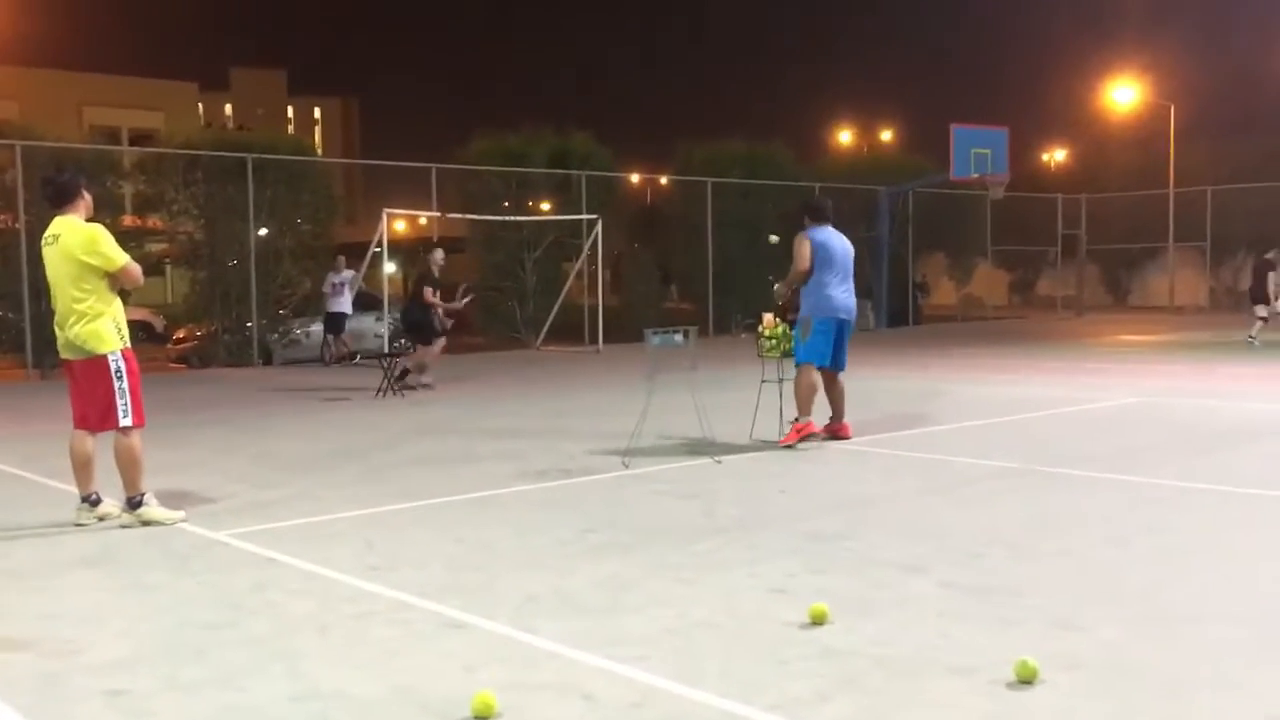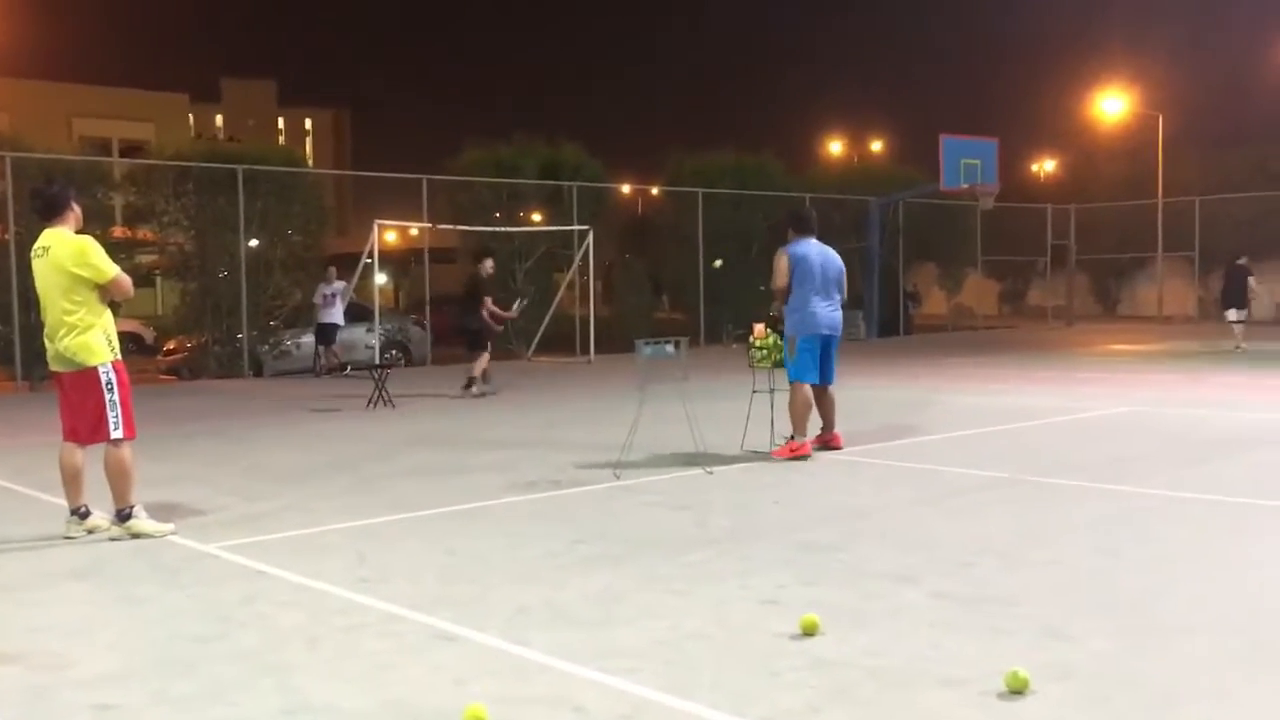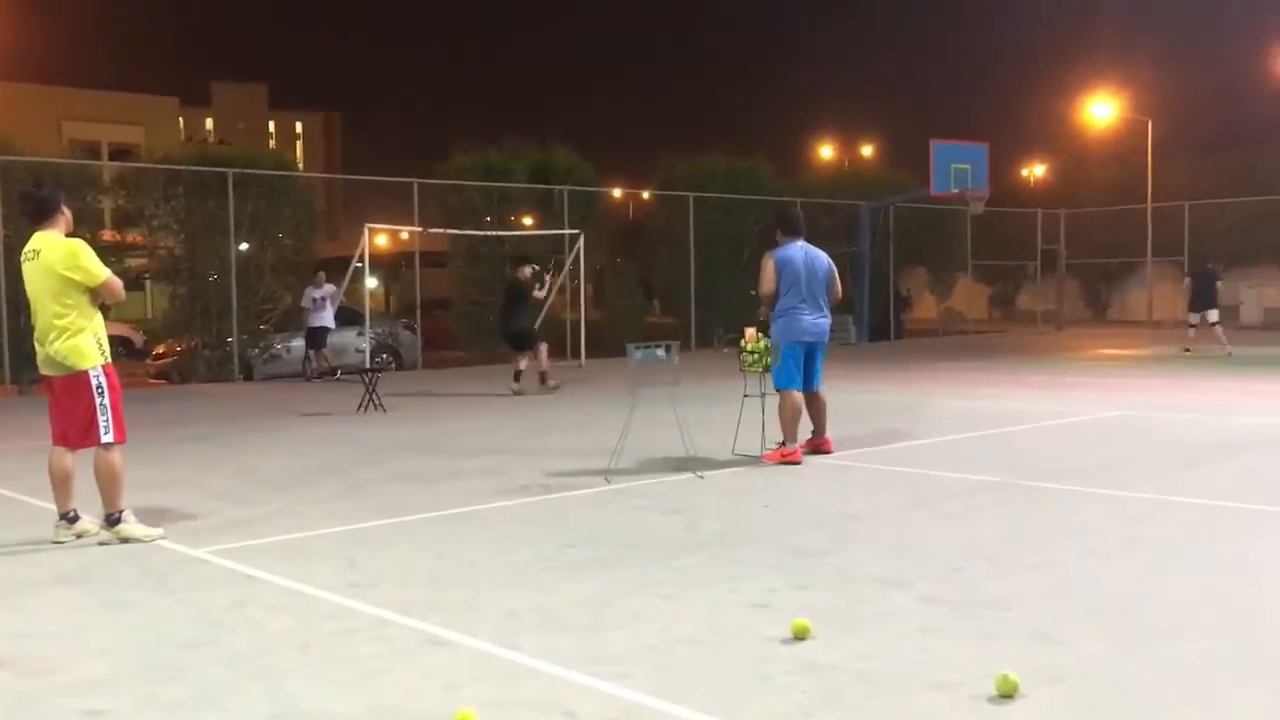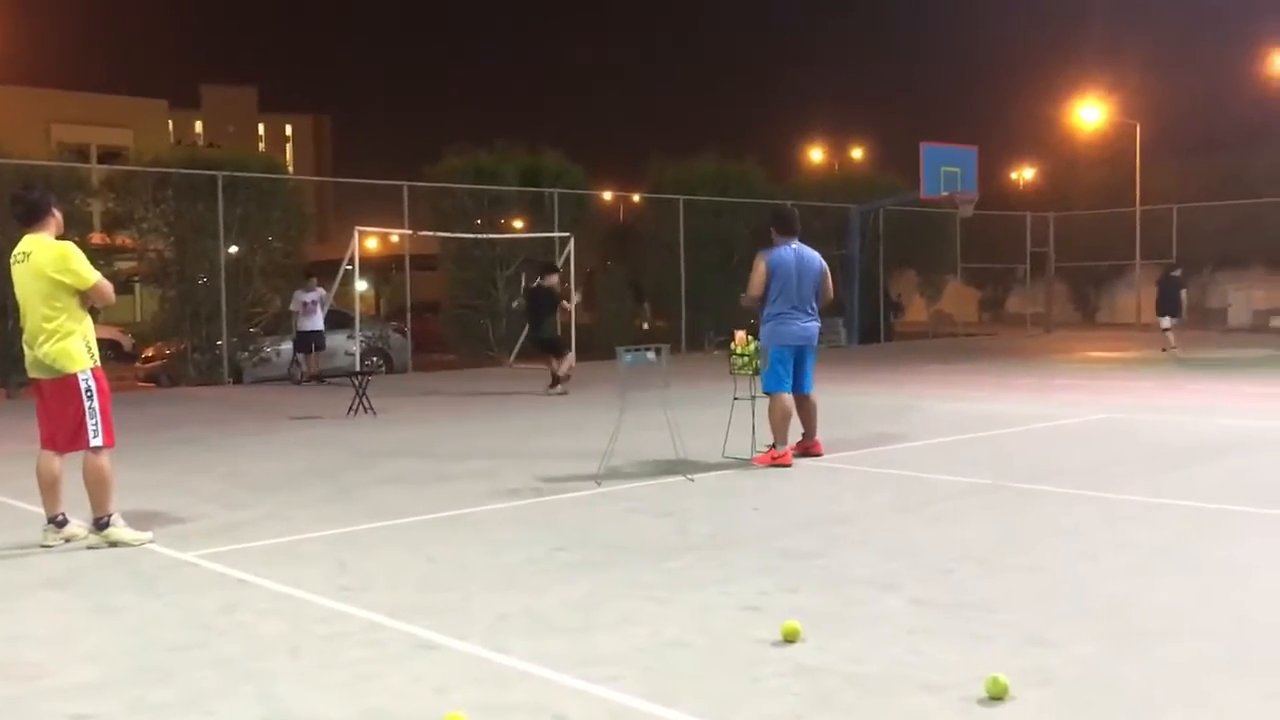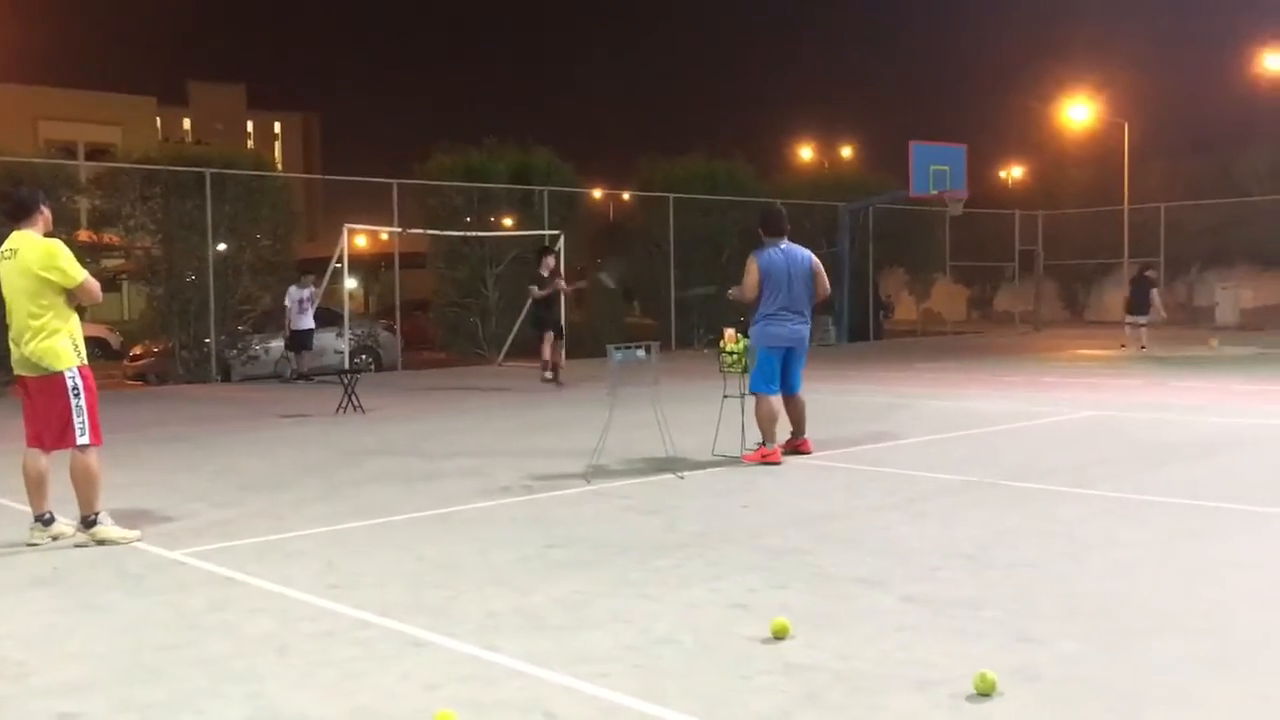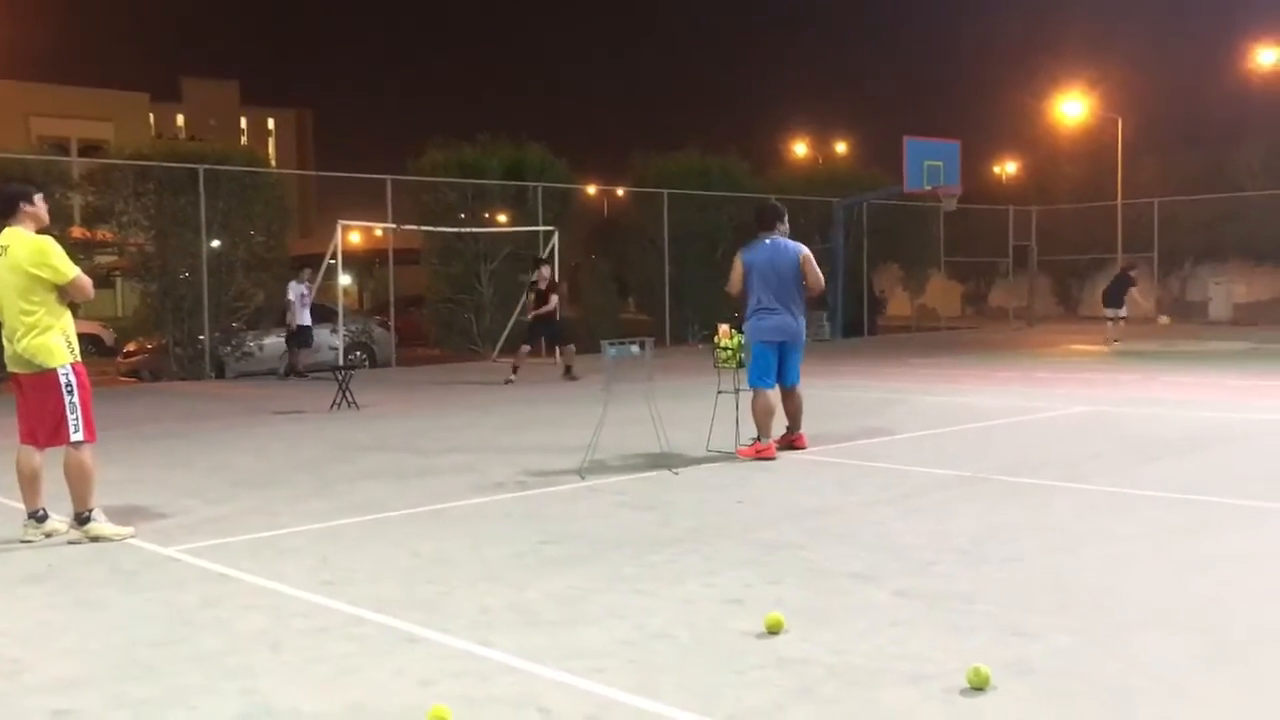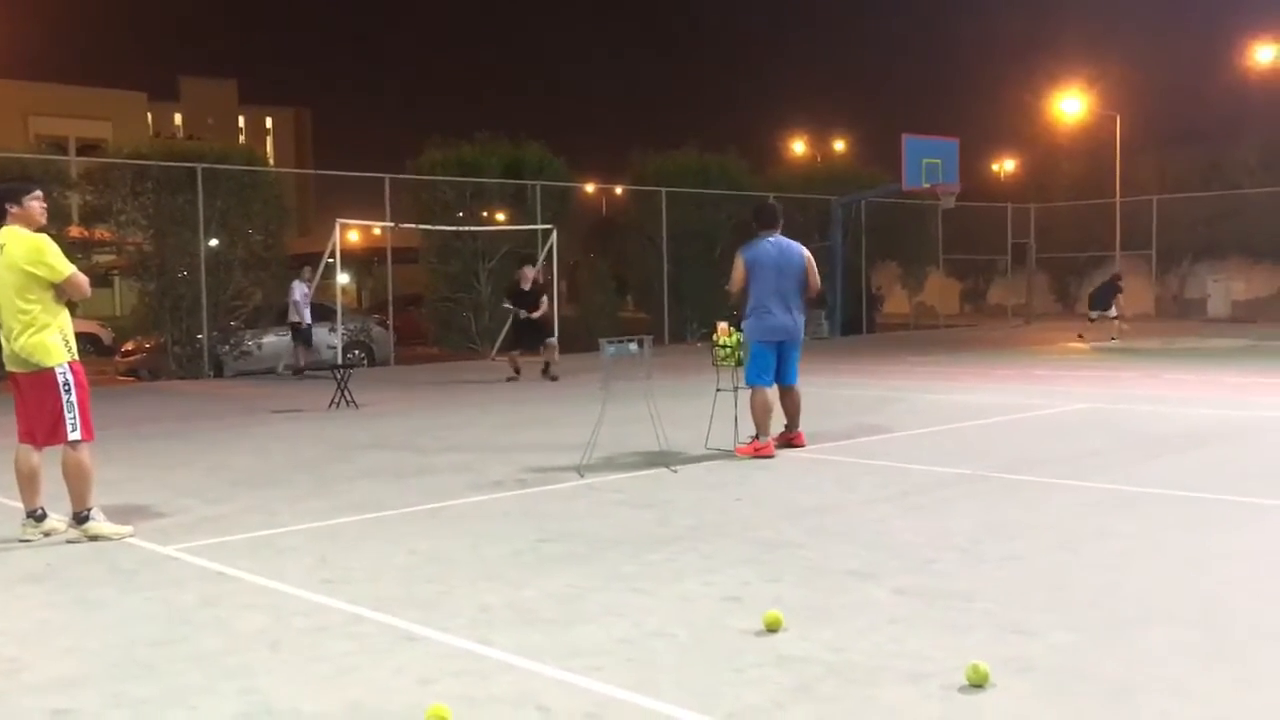
dt=0.3s
person 1, frame 1
left shoulder: (51, 237)
right shoulder: (90, 233)
right elbow: (134, 277)
left wrist: (108, 277)
right wrist: (114, 272)
left hip: (72, 341)
right hip: (103, 341)
left knee: (84, 425)
right knee: (127, 424)
left ankle: (89, 502)
right ankle: (137, 503)
person 1, frame 2
left shoulder: (40, 249)
right shoulder: (80, 245)
right elbow: (124, 289)
left wrist: (98, 289)
right wrist: (105, 283)
left hip: (63, 353)
right hip: (93, 352)
left knee: (73, 438)
right knee: (118, 436)
left ankle: (78, 515)
right ankle: (127, 515)
person 1, frame 3
left shoulder: (30, 252)
right shoulder: (71, 248)
right elbow: (116, 292)
left wrist: (88, 291)
right wrist: (96, 288)
left hip: (52, 357)
right hip: (84, 356)
left knee: (63, 442)
right knee: (108, 440)
left ankle: (67, 520)
right ankle: (116, 520)
person 1, frame 4
left shoulder: (19, 255)
right shoulder: (61, 251)
right elbow: (106, 295)
left wrist: (77, 293)
right wrist: (86, 290)
left hip: (41, 360)
right hip: (73, 359)
left knee: (51, 446)
right knee: (97, 444)
left ankle: (55, 524)
right ankle: (105, 524)
person 1, frame 5
right shoulder: (48, 248)
right elbow: (93, 293)
left wrist: (65, 290)
right wrist: (73, 288)
right hip: (59, 358)
left knee: (38, 444)
right knee: (84, 442)
left ankle: (43, 522)
right ankle: (92, 523)
person 1, frame 6
right shoulder: (39, 245)
right elbow: (85, 291)
left wrist: (58, 288)
right wrist: (66, 286)
right hip: (53, 354)
left knee: (31, 441)
right knee: (78, 439)
left ankle: (36, 519)
right ankle: (86, 519)
person 1, frame 7
right shoulder: (36, 243)
right elbow: (82, 289)
left wrist: (56, 288)
right wrist: (65, 286)
right hip: (50, 353)
left knee: (30, 440)
right knee: (76, 438)
left ankle: (35, 518)
right ankle: (84, 519)
person 2, frame 1
left shoulder: (806, 237)
right shoulder: (845, 242)
left elbow: (802, 268)
left wrist: (785, 286)
left hip: (819, 308)
right hip: (846, 309)
left knee: (808, 365)
right knee: (832, 369)
left ankle: (804, 422)
right ankle: (838, 424)
person 2, frame 2
left shoulder: (787, 252)
right shoulder: (834, 255)
left elbow: (779, 285)
right elbow: (842, 294)
left wrist: (781, 302)
left hip: (804, 324)
right hip: (832, 323)
left knee: (800, 382)
right knee: (821, 383)
left ankle: (799, 442)
right ankle: (829, 434)
person 2, frame 3
left shoulder: (774, 257)
right shoulder: (823, 257)
left elbow: (766, 291)
right elbow: (836, 295)
left wrist: (769, 308)
left hip: (789, 328)
right hip: (819, 328)
left knee: (789, 388)
right knee: (812, 387)
left ankle: (790, 448)
right ankle: (820, 438)
person 2, frame 4
left shoulder: (767, 257)
right shoulder: (816, 258)
left elbow: (754, 294)
right elbow: (827, 296)
left wrist: (748, 302)
left hip: (779, 331)
right hip: (808, 331)
left knee: (779, 391)
right knee: (803, 390)
left ankle: (780, 450)
right ankle: (810, 441)
person 2, frame 5
left shoulder: (757, 259)
right shoulder: (808, 257)
left elbow: (750, 295)
right elbow: (824, 291)
left wrist: (736, 293)
left hip: (768, 332)
right hip: (799, 332)
left knee: (765, 392)
right knee: (791, 390)
left ankle: (769, 448)
right ankle: (799, 439)
person 2, frame 6
left shoulder: (745, 255)
right shoulder: (799, 250)
left elbow: (734, 290)
right elbow: (817, 285)
left hip: (761, 327)
right hip: (793, 326)
left knee: (762, 386)
right knee: (790, 384)
left ankle: (764, 443)
right ankle: (795, 435)
person 2, frame 7
left shoulder: (747, 252)
right shoulder: (800, 250)
left elbow: (735, 289)
right elbow: (814, 288)
left wrist: (742, 298)
left hip: (760, 326)
right hip: (792, 325)
left knee: (760, 384)
right knee: (788, 382)
left ankle: (763, 441)
right ankle: (793, 432)
